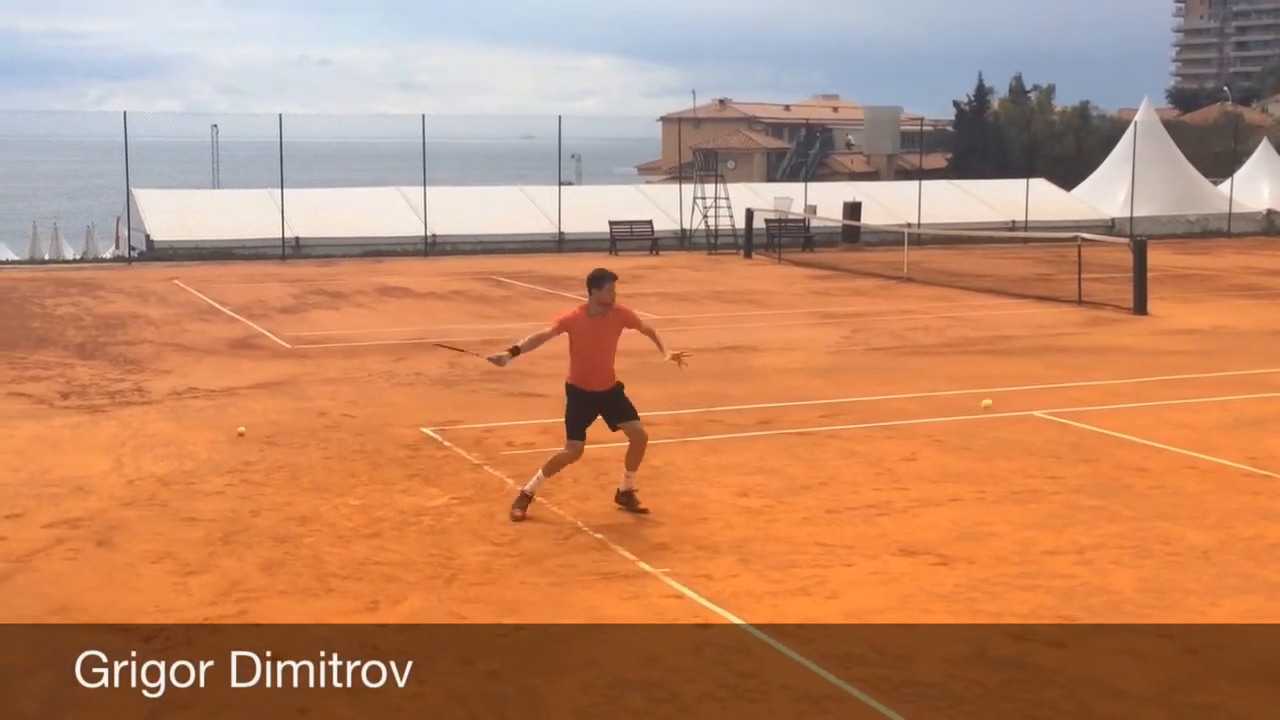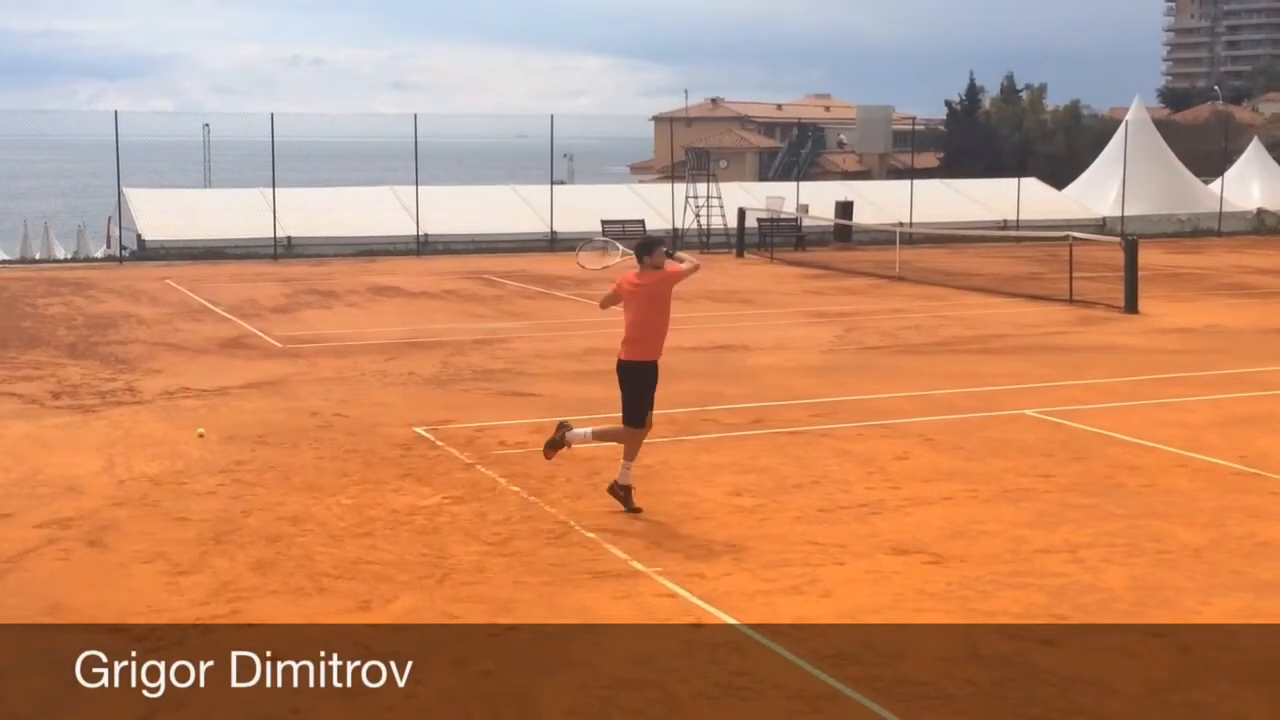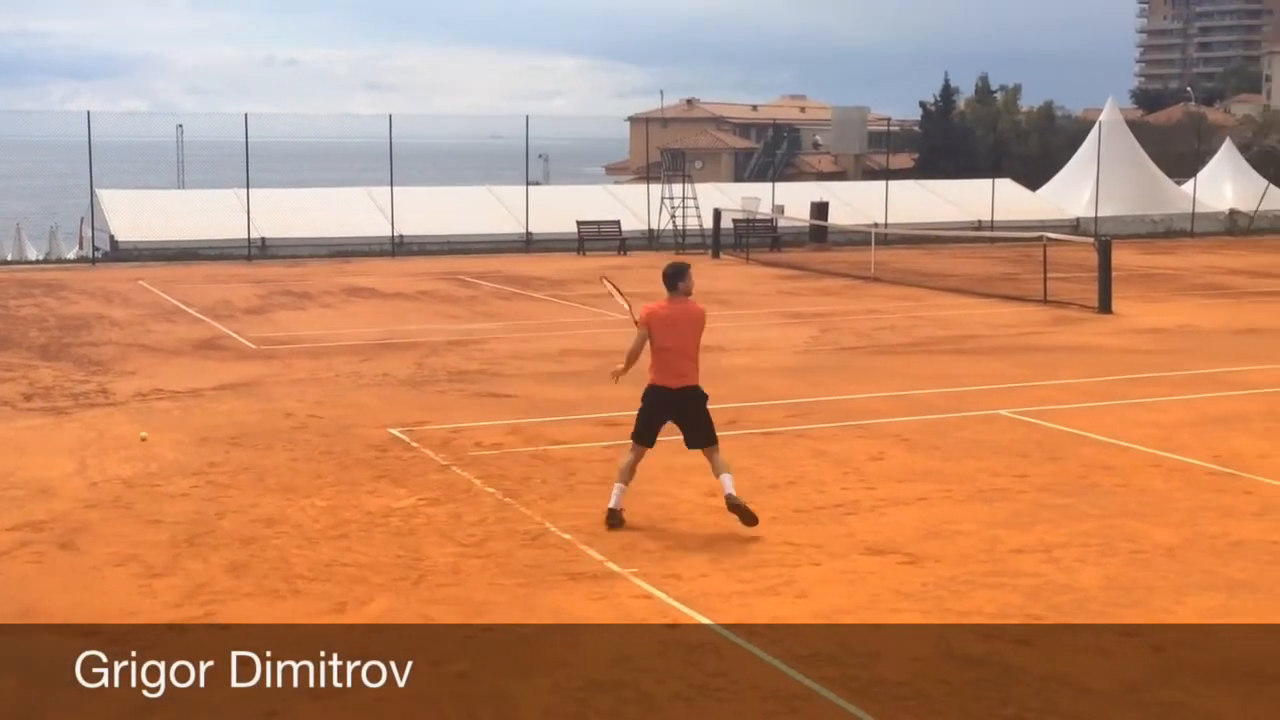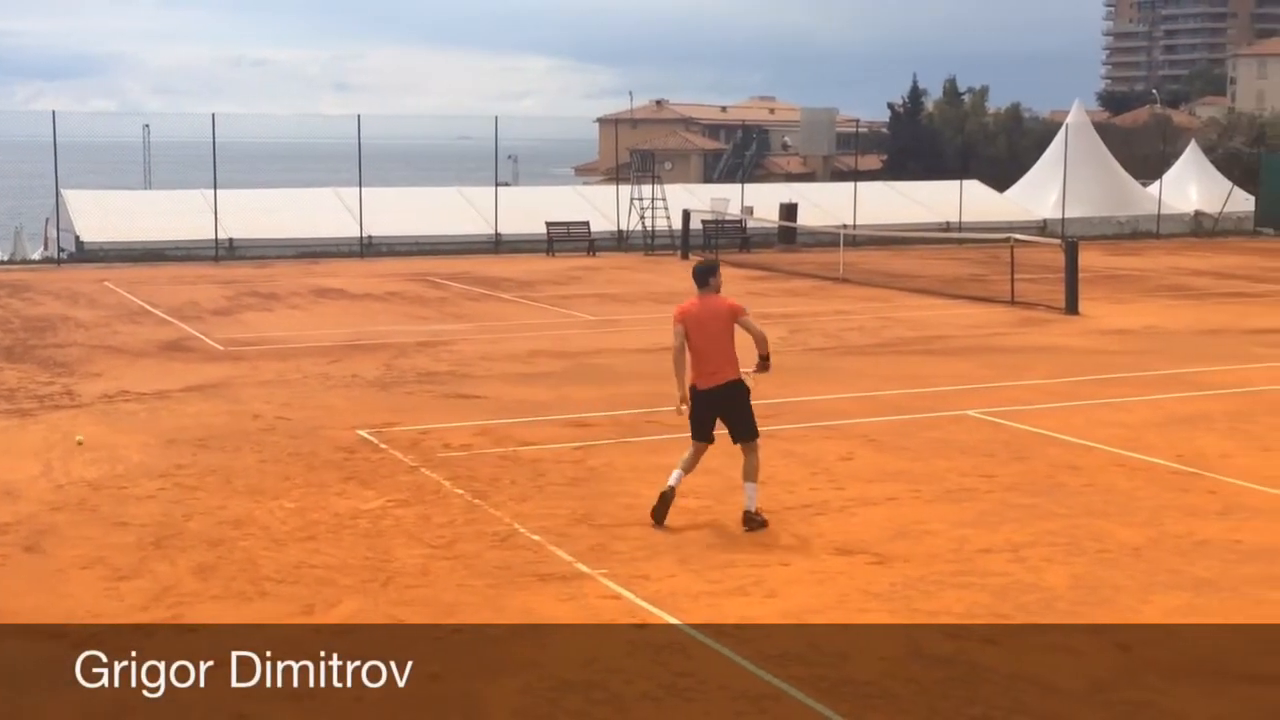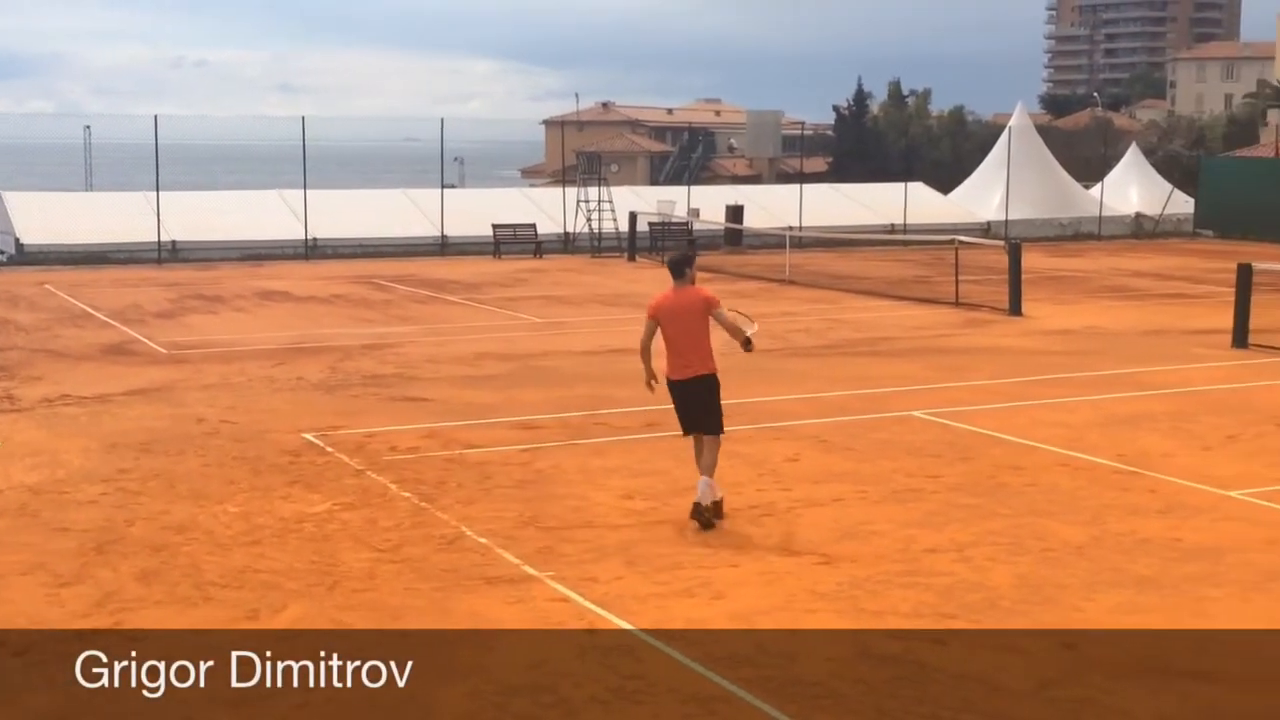
dt=0.3s
person 1, frame 1
left shoulder: (621, 313)
right shoulder: (573, 317)
left elbow: (647, 330)
right elbow: (541, 337)
left wrist: (666, 352)
right wrist: (512, 353)
left hip: (609, 388)
right hip: (580, 391)
left knee: (639, 437)
right knee: (573, 452)
left ankle: (625, 491)
right ankle: (527, 494)
person 1, frame 2
left shoulder: (625, 280)
right shoulder: (666, 277)
left elbow: (603, 304)
right elbow: (694, 264)
right wrist: (674, 255)
left hip: (629, 362)
right hip: (642, 365)
left knee: (639, 428)
right knee: (631, 432)
left ankle: (623, 484)
right ankle: (568, 435)
person 1, frame 3
left shoulder: (651, 312)
right shoulder: (699, 313)
left elbow: (635, 350)
left wrist: (623, 368)
left hip: (657, 392)
right hip: (689, 393)
left knee: (636, 452)
right knee: (713, 453)
left ankle: (614, 509)
right ankle: (732, 498)
person 1, frame 4
left shoulder: (684, 310)
right shoulder: (729, 306)
left elbow: (677, 347)
right elbow: (757, 335)
left wrist: (681, 389)
right wrist: (764, 358)
left hip: (701, 389)
right hip: (730, 387)
left knee: (697, 448)
right knee: (750, 447)
left ankle: (670, 489)
right ankle: (750, 512)
person 1, frame 5
left shoulder: (658, 304)
right shoulder: (704, 297)
left elbow: (645, 344)
right elbow: (730, 326)
left wrist: (648, 370)
right wrist: (746, 342)
left hip: (676, 381)
right hip: (703, 378)
left knee: (698, 439)
right knee: (711, 441)
left ankle: (712, 498)
right ankle: (702, 503)
